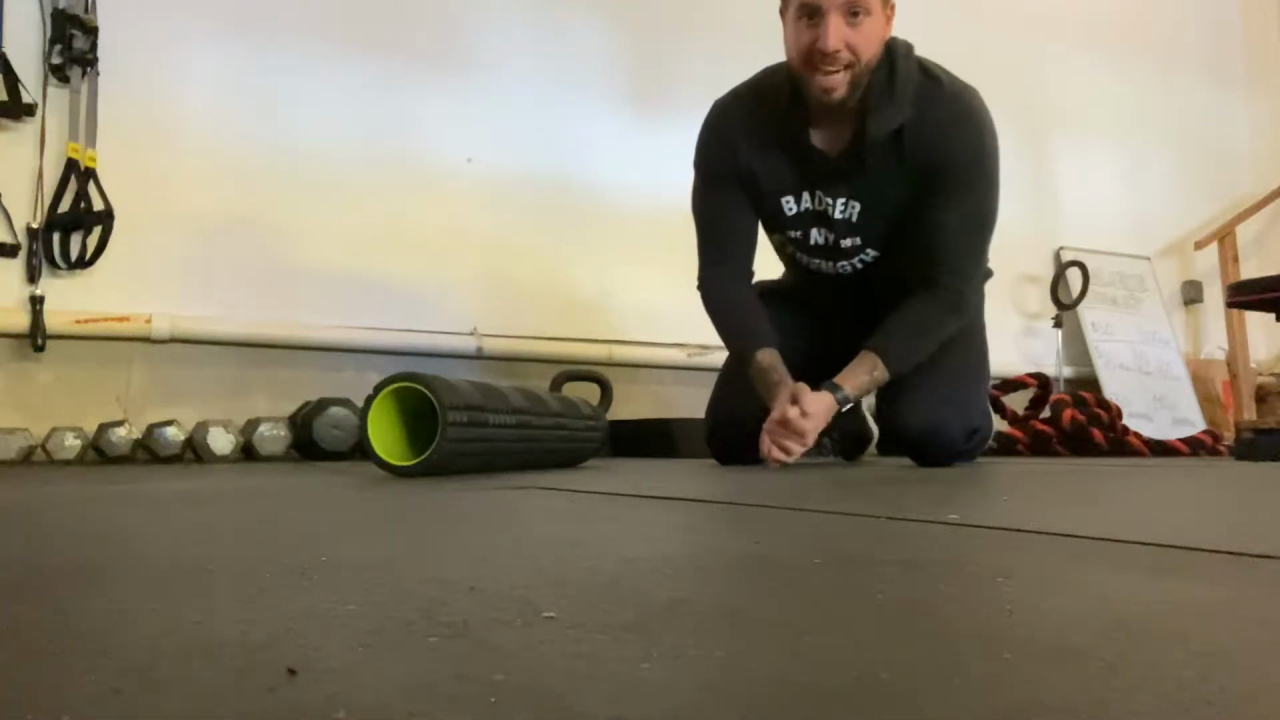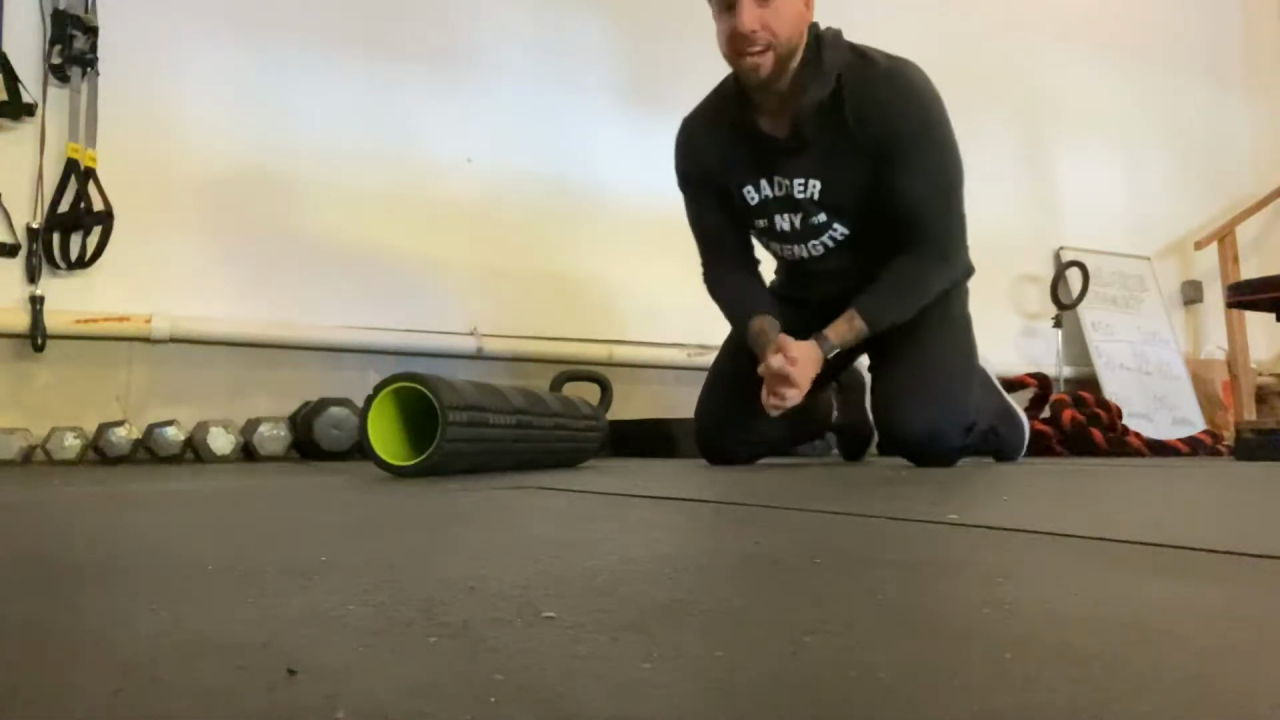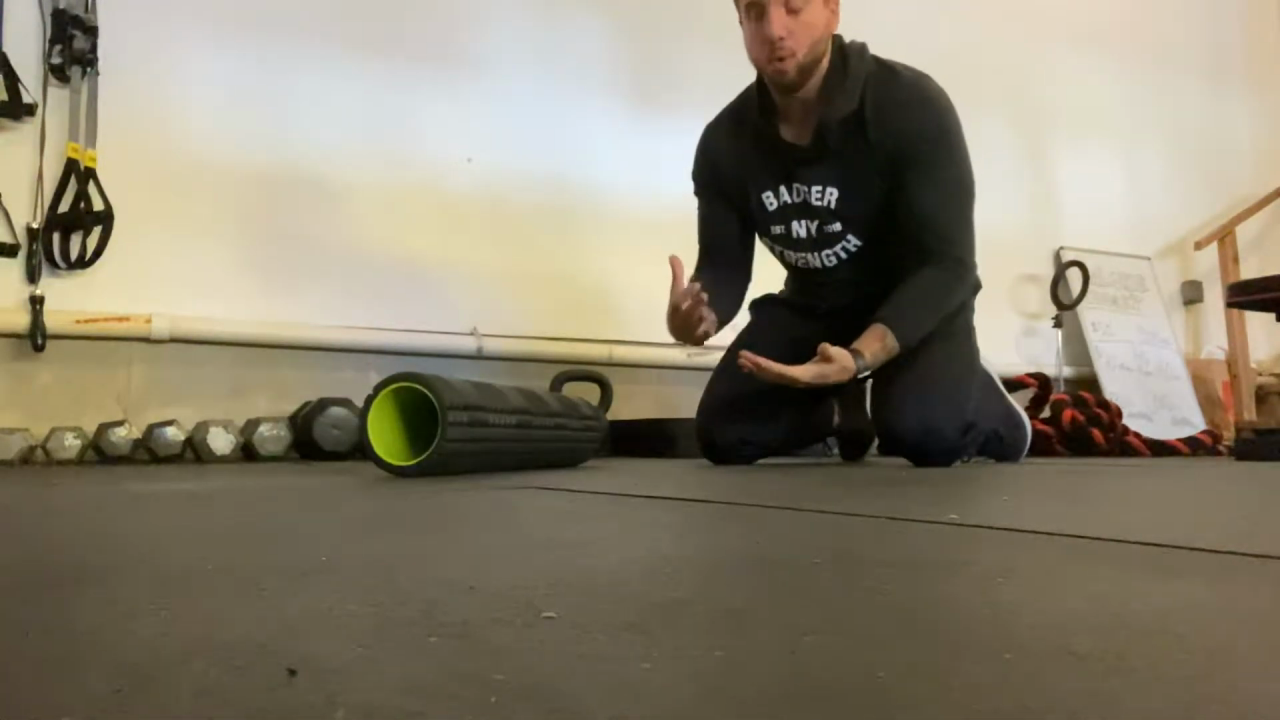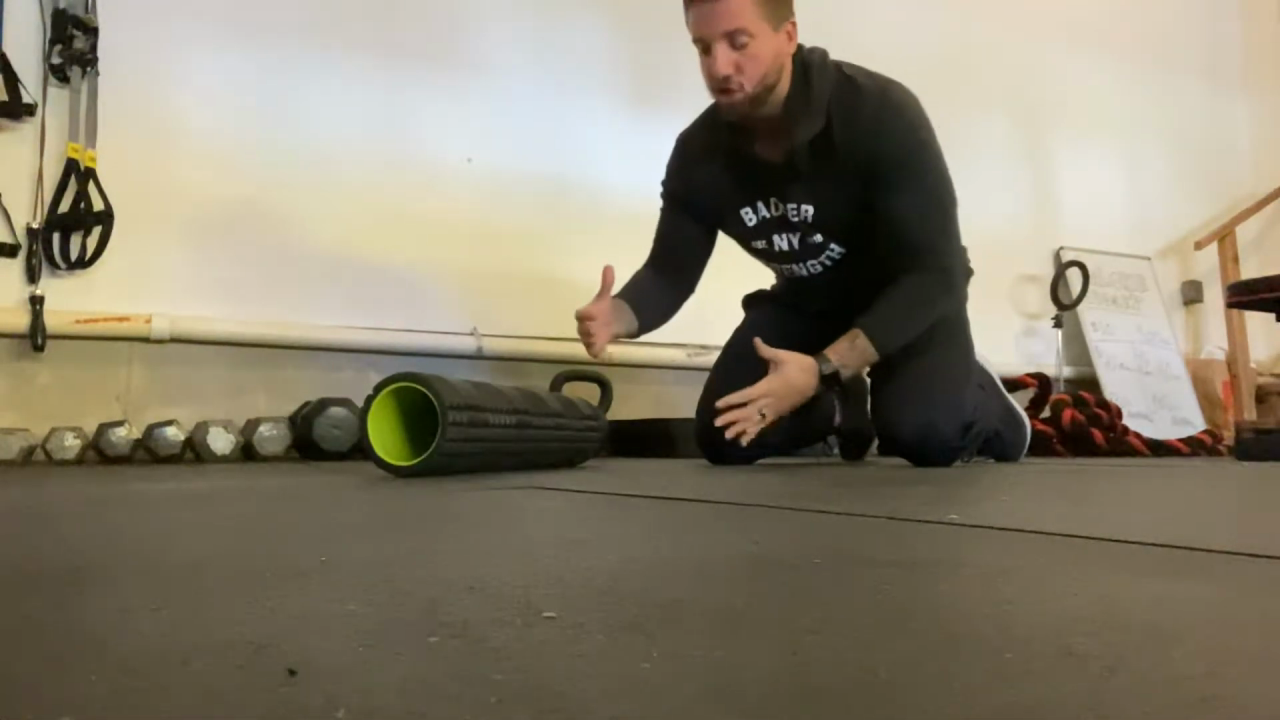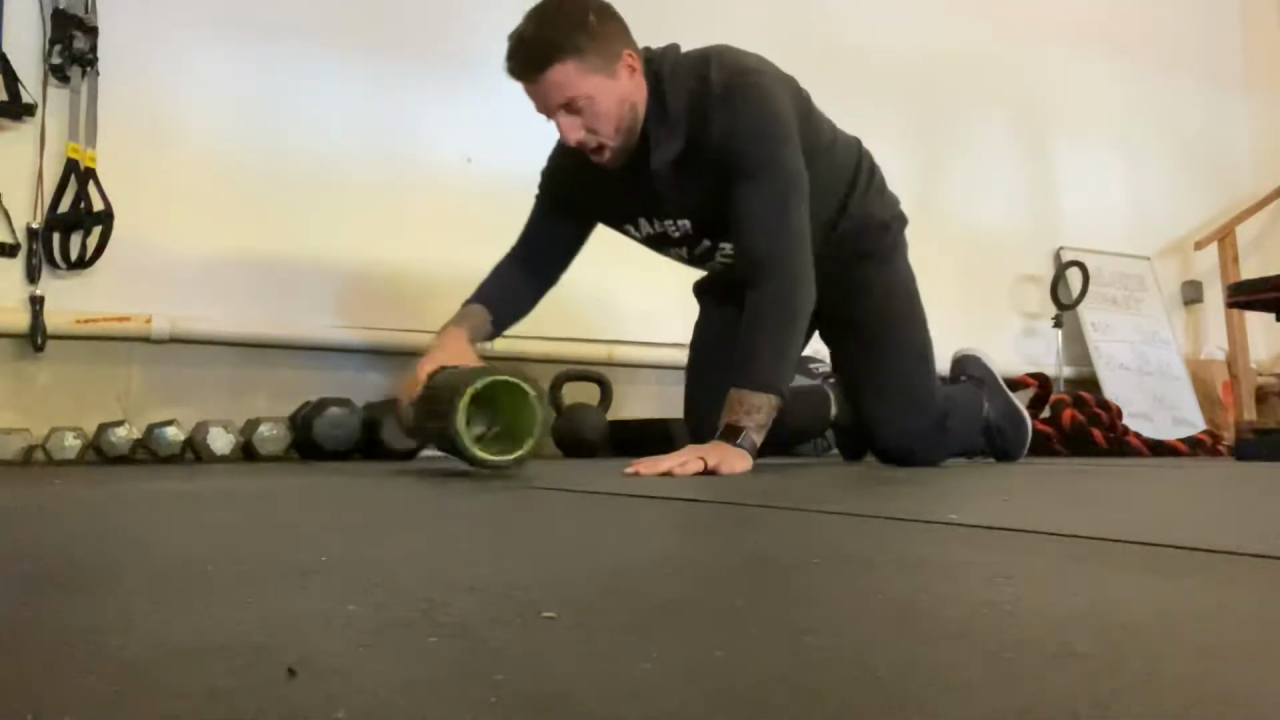
dt=1s
person 1, frame 1
left shoulder: (952, 116)
right shoulder: (735, 123)
left elbow: (948, 288)
right elbow: (723, 275)
left wrist: (834, 395)
right wrist: (781, 391)
left hip: (926, 298)
right hip: (810, 293)
left knee: (933, 432)
right knee: (733, 436)
right ankle: (846, 419)
person 1, frame 2
left shoulder: (892, 91)
right shoulder: (703, 136)
left elbow: (937, 249)
right elbow: (729, 269)
left wrist: (823, 348)
right wrist: (772, 347)
left hip: (915, 286)
right hip: (805, 293)
left knee: (925, 432)
right knee: (722, 437)
left ankle: (978, 403)
right ankle: (838, 402)
person 1, frame 3
left shoulder: (910, 104)
right shoulder: (725, 142)
left elbow: (948, 265)
right elbow: (724, 268)
left wrist: (859, 359)
right wrist: (698, 316)
left hip: (920, 301)
right hip: (812, 304)
left knee: (924, 432)
right knee: (723, 434)
left ankle: (986, 409)
right ankle: (842, 410)
person 1, frame 4
left shoulder: (880, 113)
right shoulder: (699, 152)
left elbow: (936, 272)
right elbow: (670, 273)
left wrist: (823, 370)
right wrist: (615, 317)
left hip: (911, 296)
right hip: (806, 299)
left knee: (926, 433)
right knee: (723, 436)
left ankle: (980, 404)
right ankle: (843, 408)
person 1, frame 5
left shoulder: (739, 97)
right shoulder: (580, 164)
left elbow: (784, 276)
right elbow: (531, 264)
left wrist: (738, 439)
right wrist: (459, 332)
left hip: (848, 245)
right hip: (741, 271)
left knee: (906, 435)
right knee: (707, 439)
left ankle: (977, 398)
right ankle: (843, 403)
